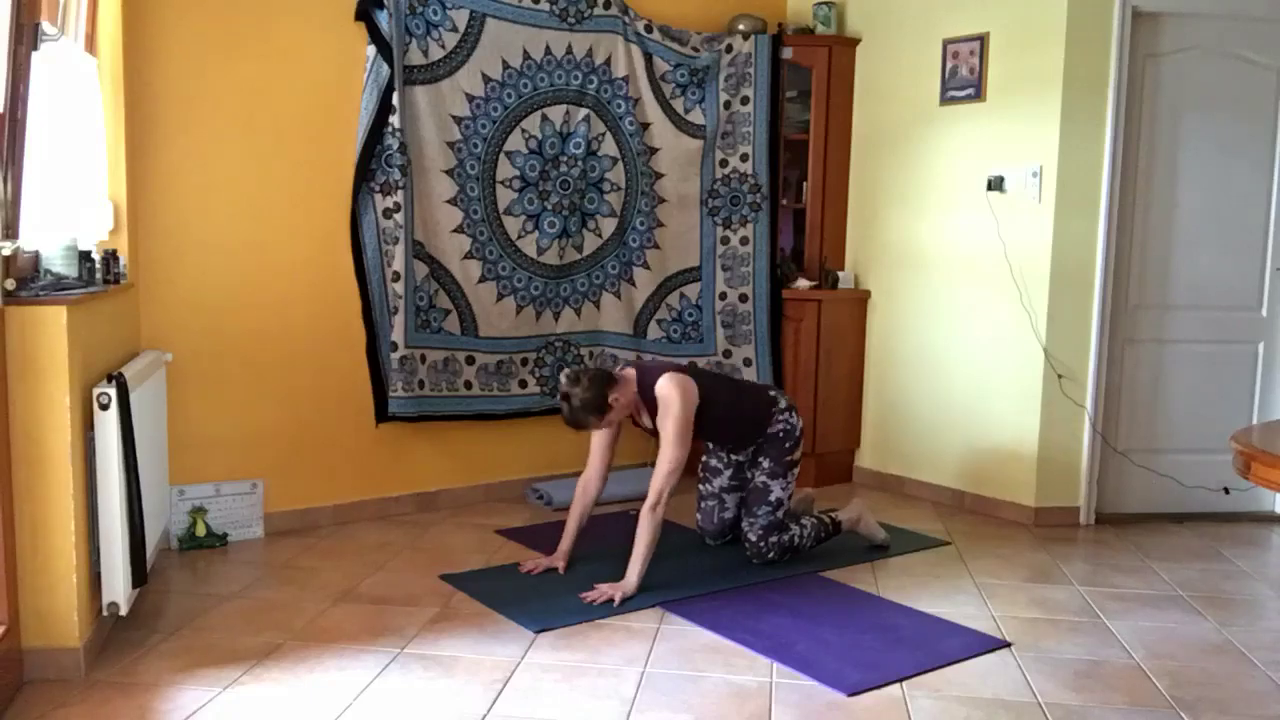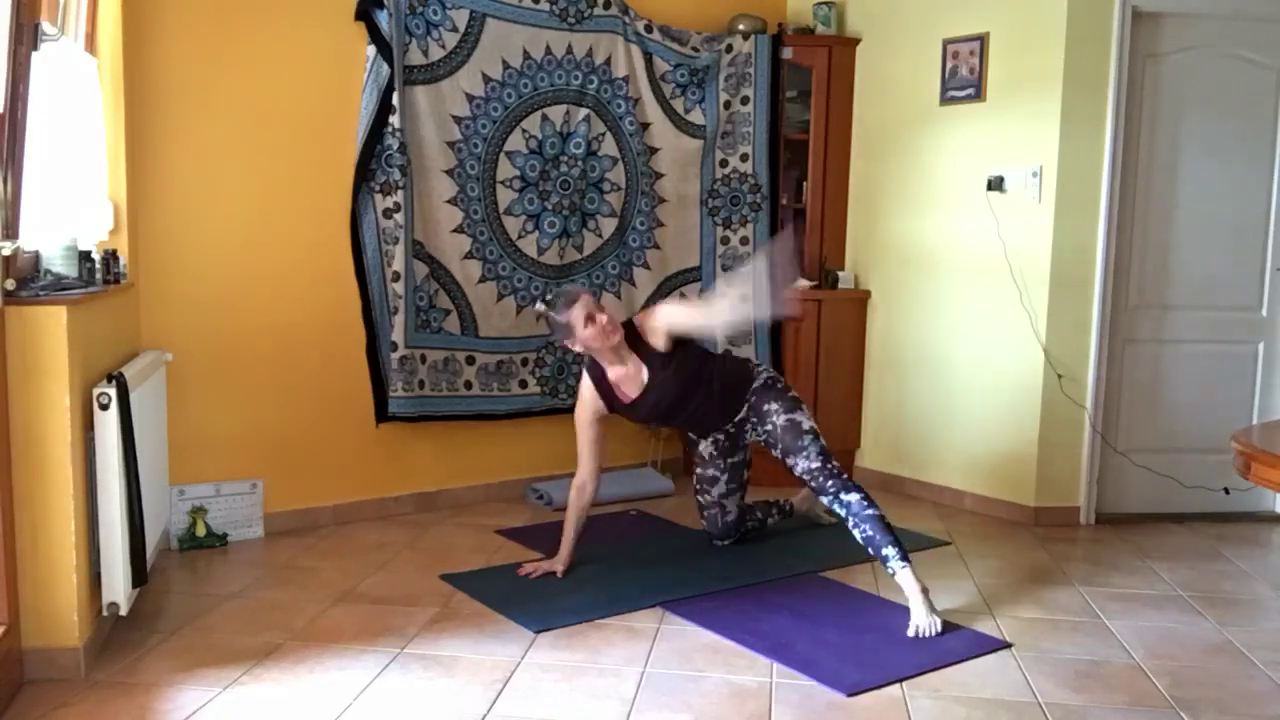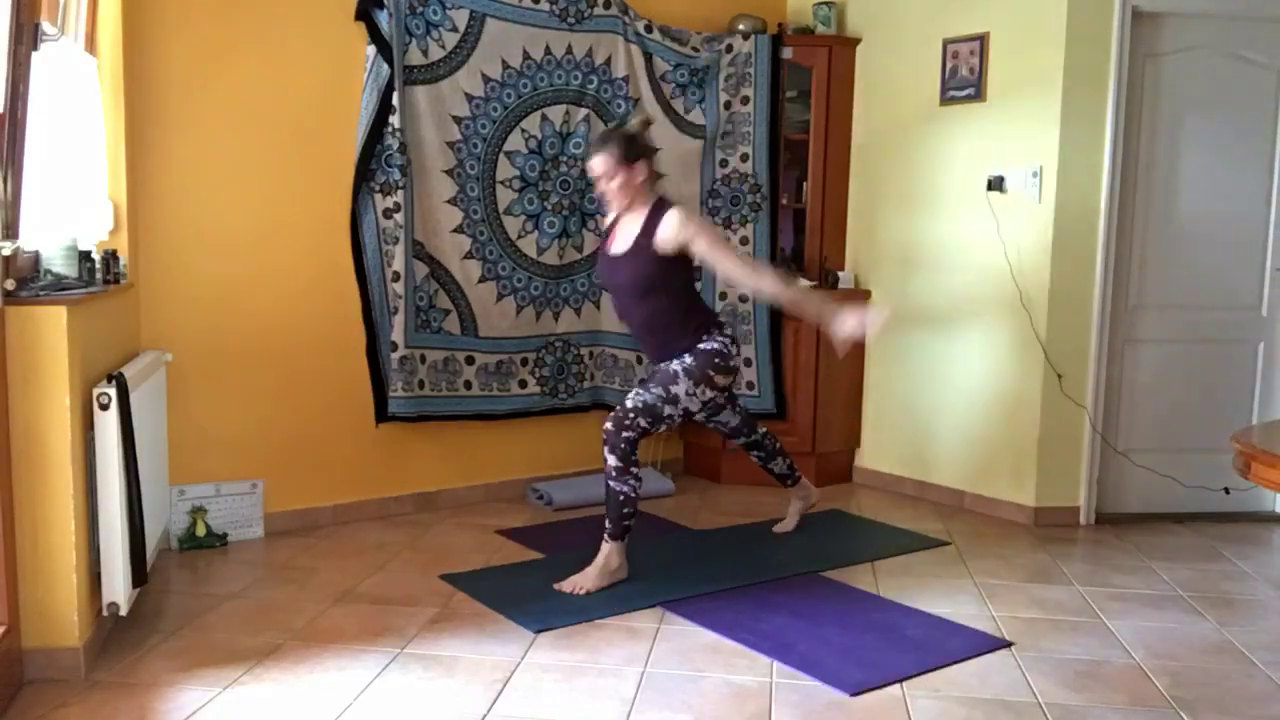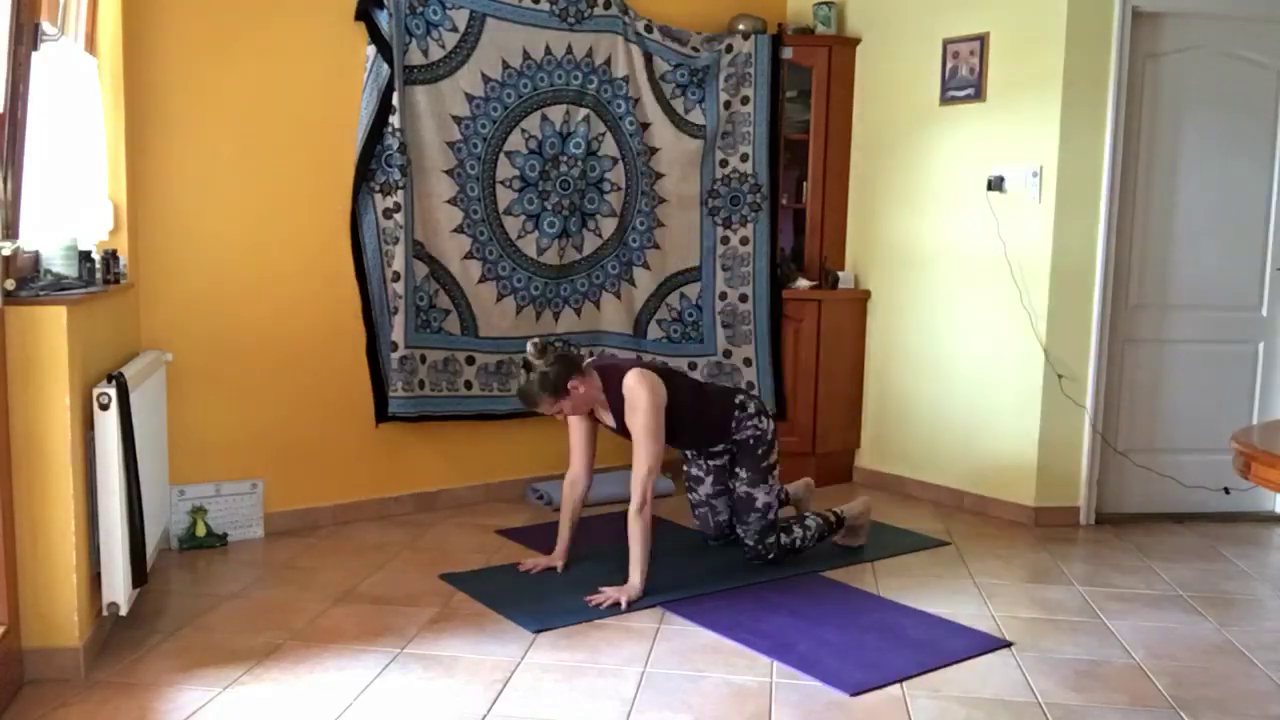
dt=1s
person 1, frame 1
left shoulder: (670, 390)
left elbow: (659, 497)
right elbow: (590, 480)
left wrist: (631, 580)
right wrist: (562, 552)
left hip: (771, 424)
right hip: (733, 438)
left knee: (764, 540)
right knee: (712, 528)
left ankle: (848, 517)
right ankle: (796, 501)
person 1, frame 2
left shoulder: (655, 324)
right shoulder: (591, 391)
left elbow: (715, 313)
right elbow: (585, 480)
right wrist: (563, 555)
left hip: (755, 394)
right hip: (711, 431)
left knee: (824, 476)
right knee: (722, 531)
left ankle: (909, 581)
right ankle: (798, 506)
person 1, frame 3
left shoulder: (672, 224)
right shoulder: (616, 224)
left elbow: (749, 272)
left wrist: (827, 311)
left hip: (703, 356)
right hip: (670, 360)
left knee: (618, 432)
right knee: (735, 430)
left ankle: (612, 559)
right ankle: (801, 491)
person 1, frame 4
left shoulder: (638, 389)
right shoulder: (583, 391)
left elbow: (641, 499)
right elbow: (577, 478)
left wrist: (635, 584)
right wrist: (559, 552)
left hip: (740, 427)
left knee: (763, 546)
right knee: (717, 529)
left ankle: (848, 515)
right ankle: (793, 493)
